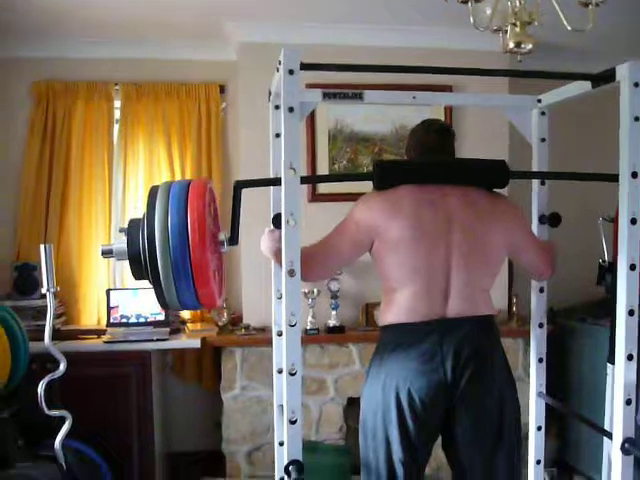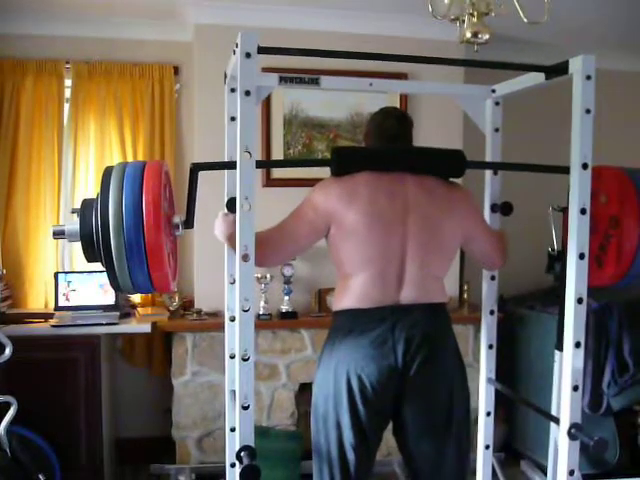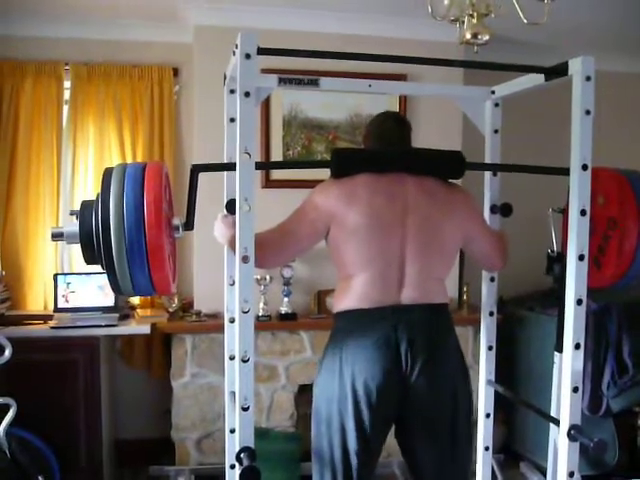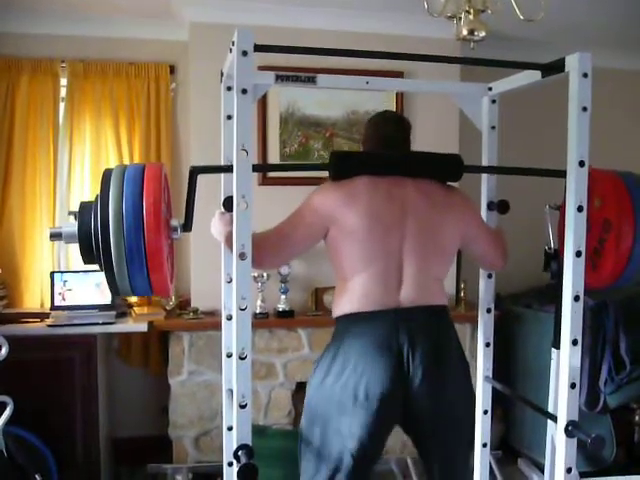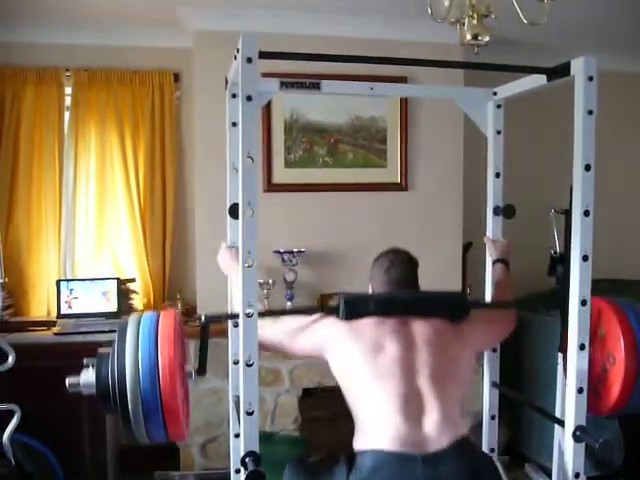
dt=1s
person 1, frame 1
left shoulder: (380, 207)
right shoulder: (497, 207)
left elbow: (312, 266)
right elbow: (544, 268)
left wrist: (273, 248)
right wrist: (549, 238)
left hip: (406, 352)
right hip: (479, 348)
person 1, frame 2
left shoulder: (338, 192)
right shoulder: (452, 196)
left elbow: (267, 251)
right elbow: (495, 257)
left wrist: (228, 232)
right wrist: (500, 226)
left hip: (359, 337)
right hip: (432, 337)
person 1, frame 3
left shoulder: (338, 193)
right shoulder: (453, 197)
left elbow: (267, 252)
right elbow: (496, 258)
left wrist: (228, 234)
right wrist: (499, 227)
left hip: (360, 340)
right hip: (434, 338)
person 1, frame 4
left shoulder: (337, 197)
right shoulder: (452, 200)
left elbow: (262, 253)
right elbow: (496, 259)
left wrist: (226, 231)
right wrist: (494, 231)
left hip: (363, 345)
right hip: (435, 343)
person 1, frame 5
left shoulder: (342, 333)
right shoulder: (457, 331)
left elbow: (262, 327)
right elbow: (505, 317)
left wrist: (234, 269)
right wrist: (500, 262)
